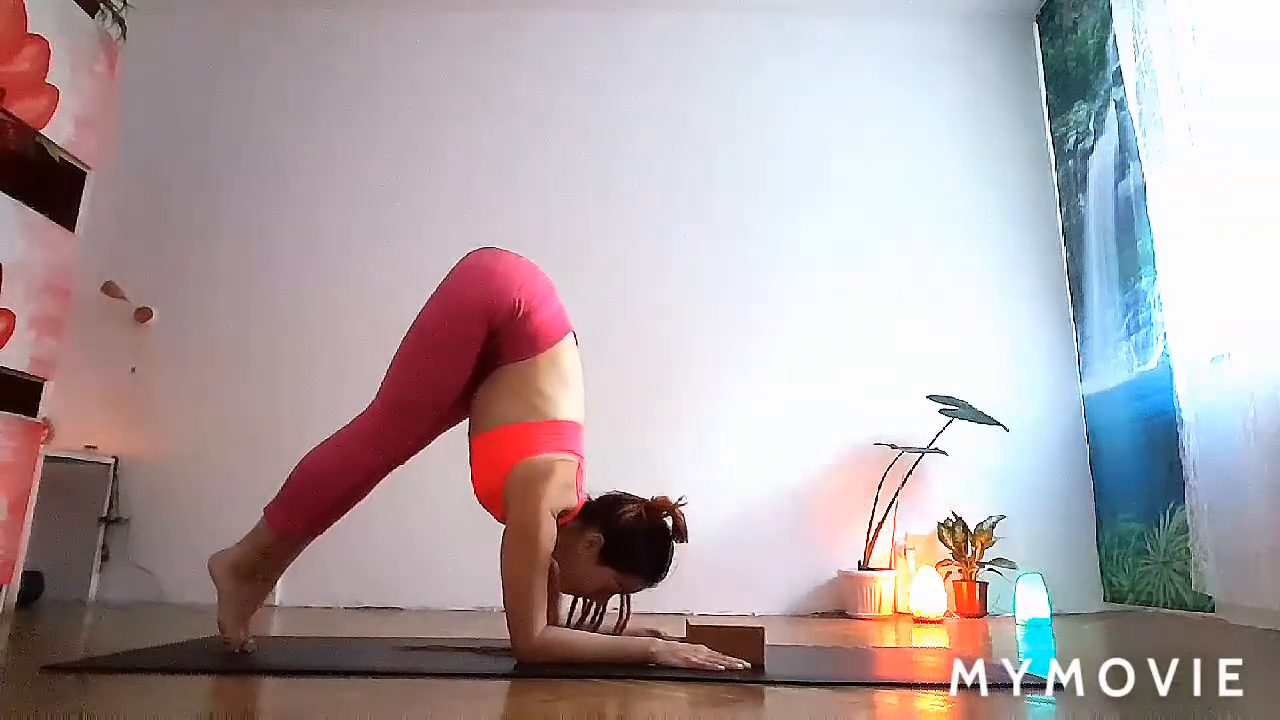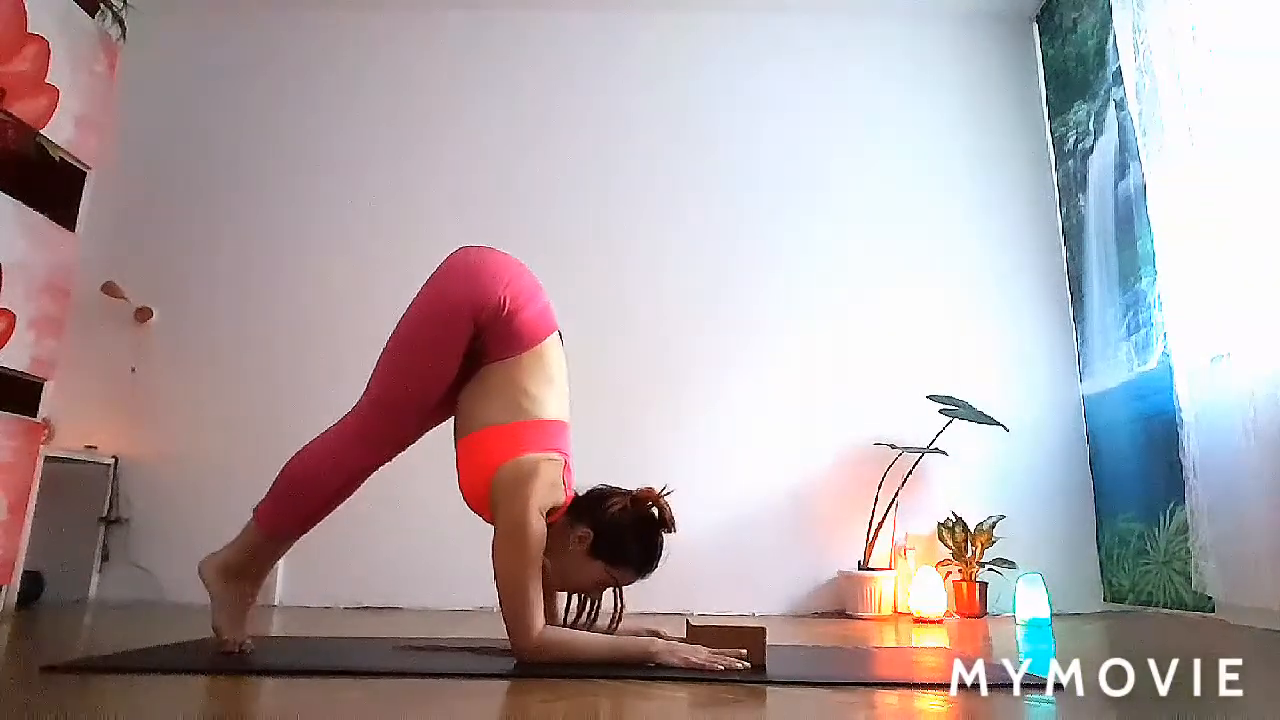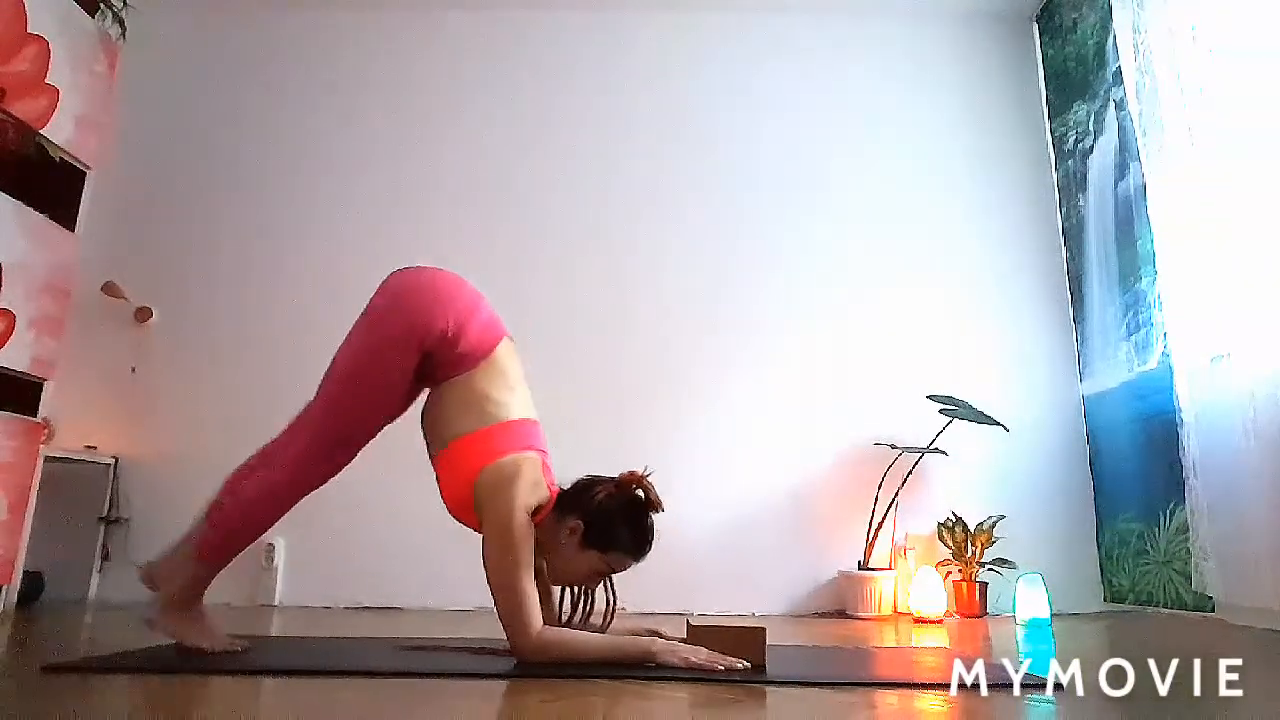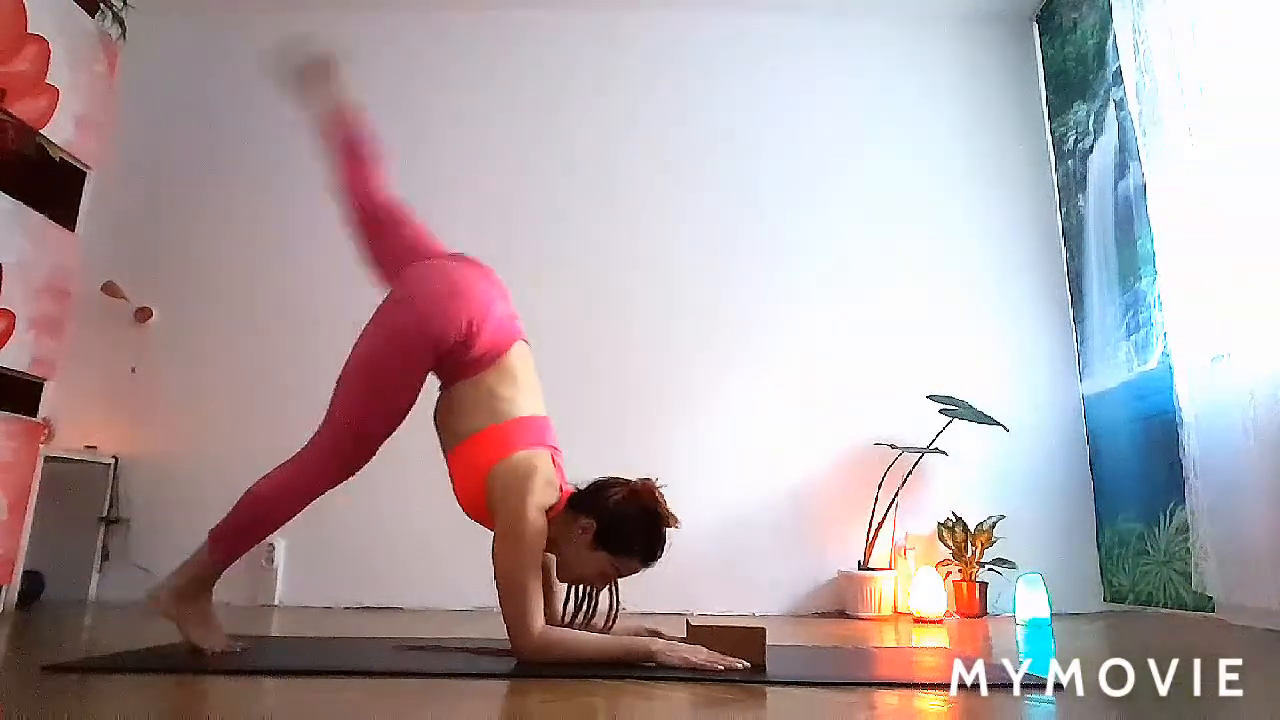
dt=0.5s
person 1, frame 1
right shoulder: (543, 497)
right elbow: (529, 643)
left wrist: (621, 634)
right wrist: (650, 649)
left hip: (510, 313)
left knee: (387, 444)
left ankle: (257, 567)
right ankle: (248, 560)
person 1, frame 2
right shoulder: (529, 498)
right elbow: (530, 641)
left wrist: (627, 633)
right wrist: (650, 648)
left hip: (493, 313)
left knee: (375, 442)
right knee: (367, 435)
left ankle: (250, 566)
right ankle: (237, 563)
person 1, frame 3
left shoulder: (536, 499)
right shoulder: (515, 499)
left elbow: (542, 626)
right elbow: (529, 641)
left wrist: (629, 641)
right wrist: (647, 647)
left hip: (438, 325)
right hip: (421, 313)
left knee: (312, 446)
right knee: (311, 455)
left ankle: (182, 560)
right ankle: (180, 593)
person 1, frame 4
right shoulder: (527, 502)
right elbow: (531, 639)
right wrist: (649, 646)
left hip: (463, 299)
right hip: (441, 308)
left knee: (372, 203)
right knee: (331, 458)
left ankle: (324, 95)
right ankle: (191, 584)
